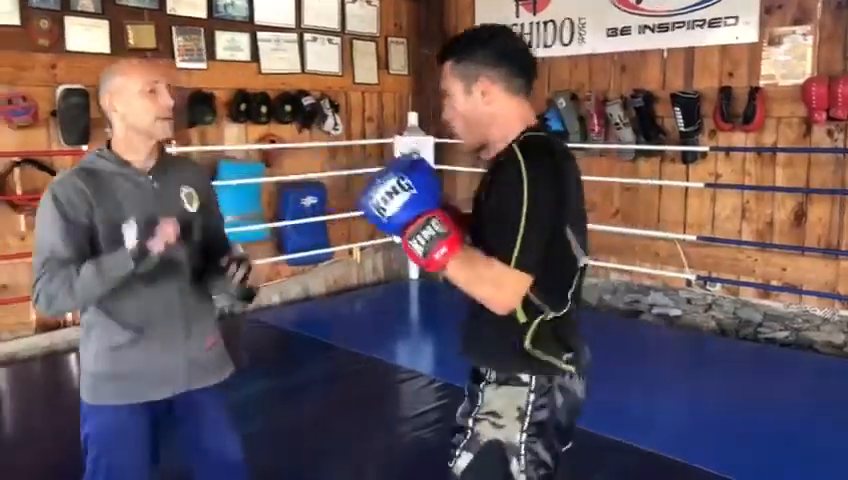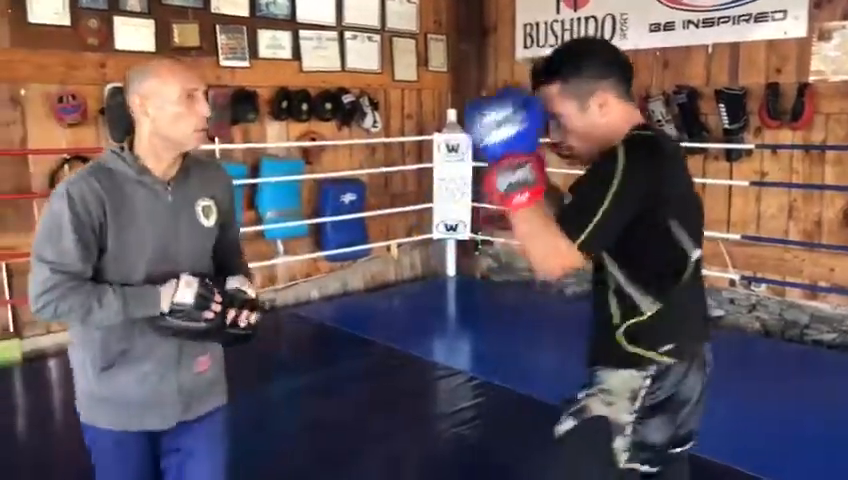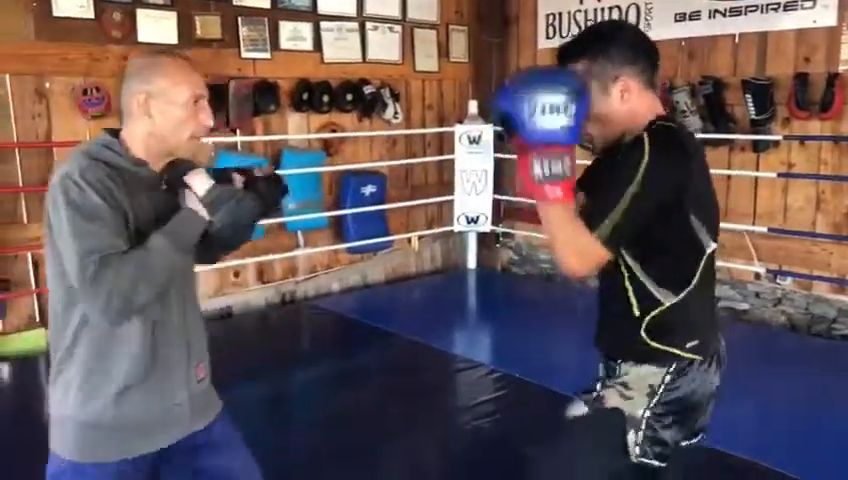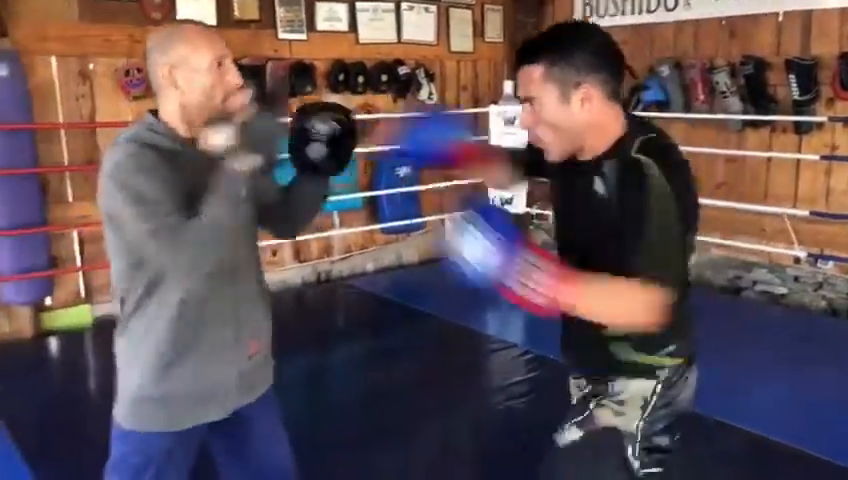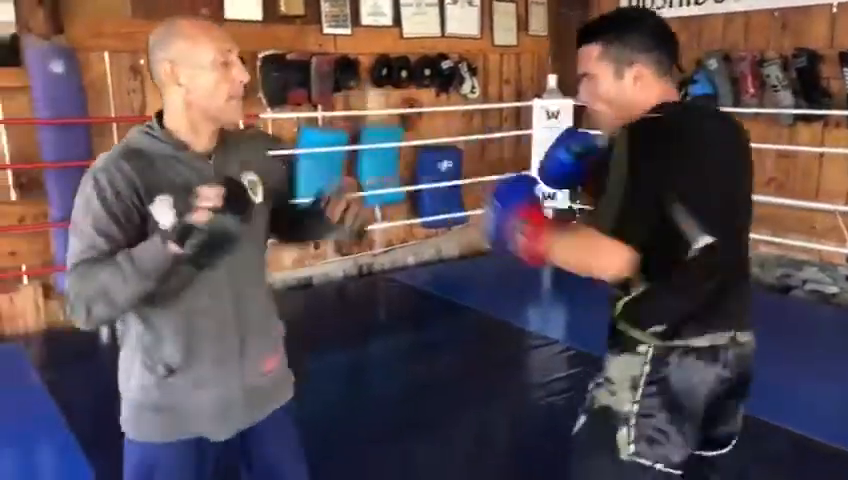
dt=0.4s
person 1, frame 1
left shoulder: (522, 166)
right shoulder: (546, 156)
left elbow: (501, 292)
left wrist: (425, 228)
right wrist: (441, 216)
left hip: (523, 383)
right hip: (551, 369)
person 1, frame 2
left shoulder: (630, 164)
right shoulder: (648, 152)
left elbow: (551, 258)
right elbow: (570, 219)
left wrist: (510, 164)
right wrist: (525, 163)
left hip: (641, 371)
right hip: (677, 358)
person 1, frame 3
left shoulder: (655, 154)
right shoulder: (629, 149)
left elbow: (578, 261)
right elbow: (589, 212)
left hip: (659, 368)
right hip: (688, 357)
person 1, frame 4
left shoulder: (646, 174)
right shoulder: (581, 150)
left elbow: (642, 307)
right elbow: (509, 170)
left wrist: (532, 276)
left hip: (638, 376)
person 1, frame 5
left shoulder: (636, 144)
right shoulder: (724, 131)
left elbow: (610, 258)
left wrist: (526, 228)
right wrist: (596, 175)
left hip: (659, 356)
right hip: (728, 342)
person 2, frame 1
left shoulder: (190, 176)
right shoulder: (73, 190)
right elbow: (49, 290)
left wrist: (231, 267)
right wrist: (131, 254)
left hip: (197, 362)
right hip: (121, 376)
person 2, frame 2
left shoulder: (214, 181)
right shoulder: (86, 192)
right elbow: (49, 297)
left wrist: (239, 289)
right wrist: (158, 299)
left hip: (198, 386)
right hip: (117, 394)
person 2, frame 3
left shoulder: (178, 179)
right shoulder: (83, 181)
left elbow: (206, 249)
right elbow: (108, 294)
left wrist: (243, 208)
right wrist: (196, 214)
left hip: (186, 395)
right hip: (106, 415)
person 2, frame 4
left shoulder: (225, 154)
right shoulder: (132, 163)
left elbow: (285, 221)
right elbow: (195, 261)
right wrist: (243, 166)
left hip: (241, 371)
right hip: (165, 386)
person 2, frame 5
left shoulder: (252, 152)
right shoulder: (117, 174)
left elbow: (288, 224)
right elbow: (87, 301)
left wrist: (331, 216)
right wrist: (168, 241)
left hip: (257, 383)
right hip: (172, 401)
